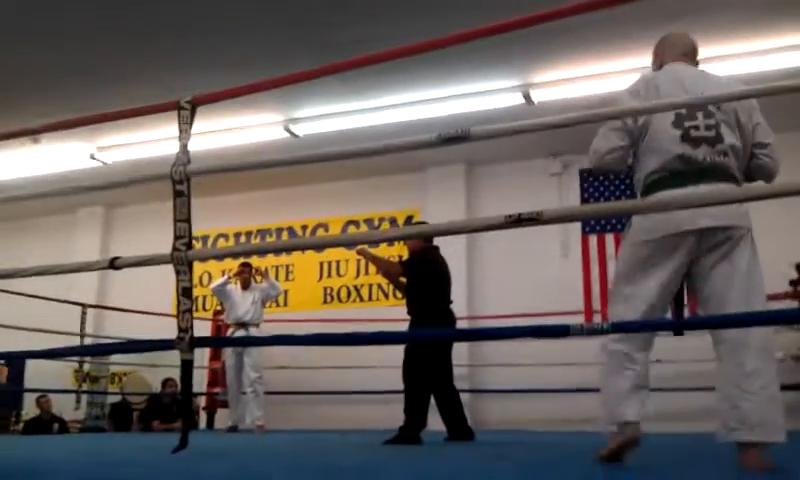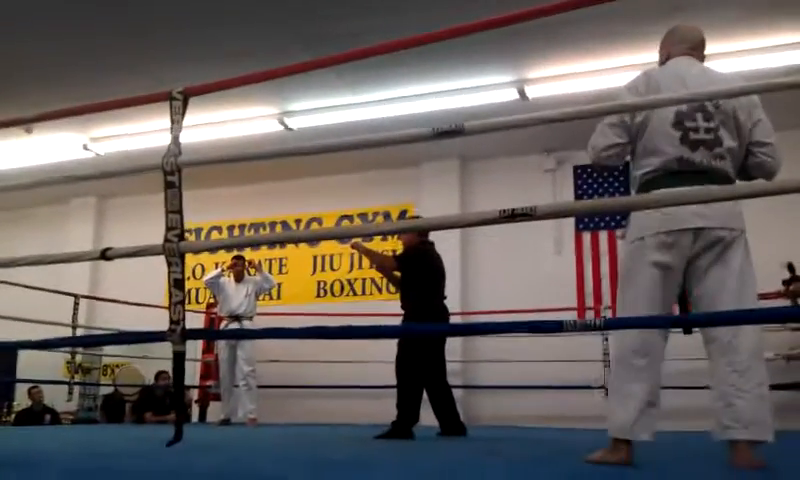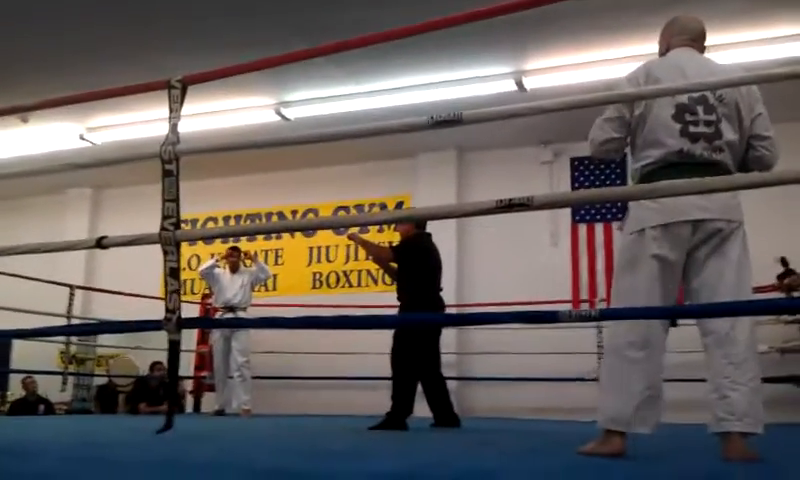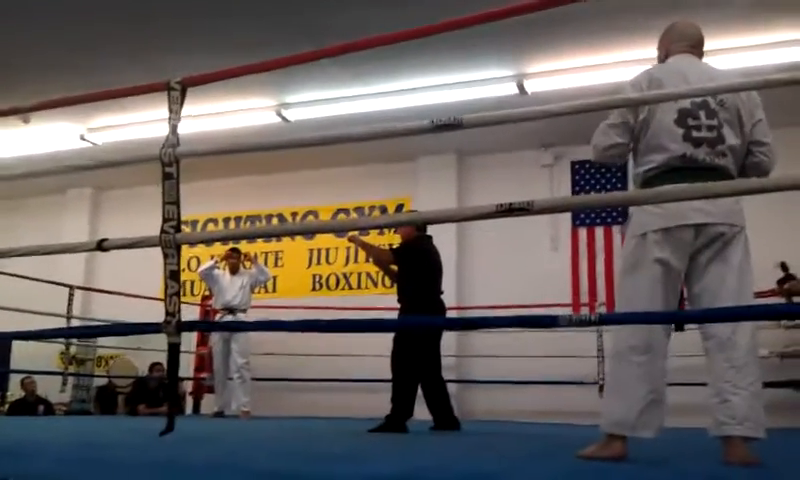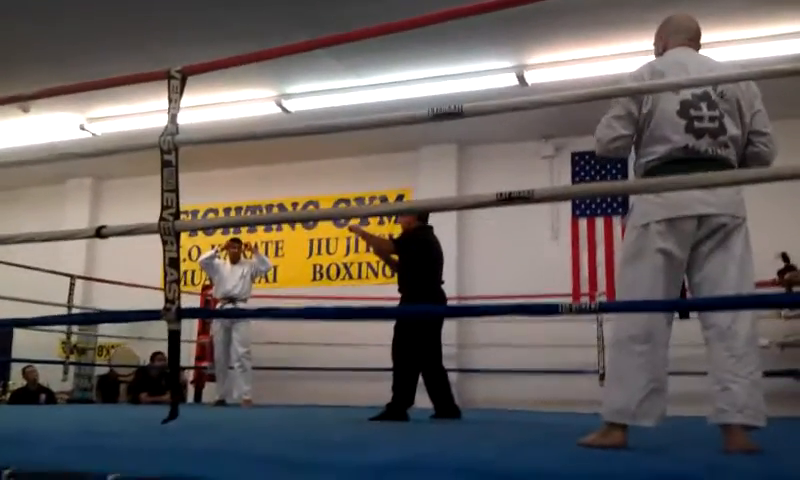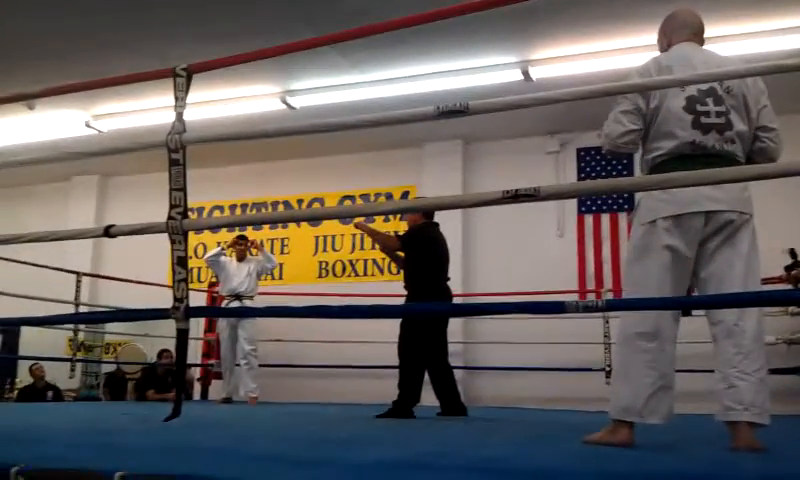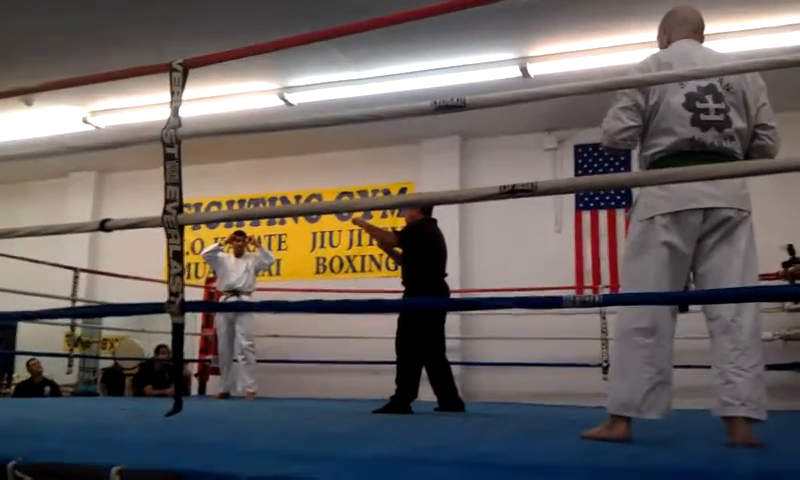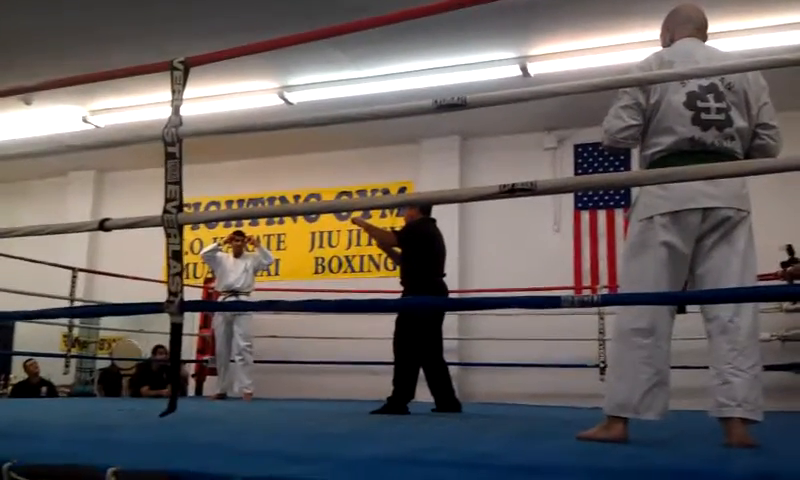
dt=0.2s
person 1, frame 1
left shoulder: (643, 89)
right shoulder: (734, 90)
left elbow: (604, 156)
right elbow: (767, 164)
left hip: (665, 212)
right hip: (725, 211)
left knee: (630, 319)
right knee: (742, 327)
left ankle: (624, 423)
right ankle: (752, 445)
person 1, frame 2
left shoulder: (643, 85)
right shoulder: (736, 89)
left elbow: (603, 151)
right elbow: (766, 162)
left hip: (660, 213)
right hip: (720, 212)
left knee: (639, 329)
right knee: (733, 329)
left ankle: (623, 440)
right ankle: (742, 442)
person 1, frame 3
left shoulder: (643, 77)
right shoulder: (738, 82)
left elbow: (602, 144)
right elbow: (764, 155)
left hip: (659, 205)
right hip: (719, 204)
left knee: (636, 320)
right knee: (728, 320)
left ankle: (615, 432)
right ankle: (735, 434)
person 1, frame 4
left shoulder: (645, 83)
right shoulder: (739, 88)
left elbow: (605, 149)
right elbow: (762, 161)
left hip: (662, 209)
right hip: (721, 210)
left knee: (639, 323)
right knee: (730, 325)
left ankle: (617, 436)
right ankle: (736, 439)
person 1, frame 5
left shoulder: (645, 76)
right shoulder: (738, 81)
left elbow: (609, 143)
right elbow: (762, 151)
left hip: (664, 200)
right hip: (722, 200)
left knee: (641, 313)
right knee: (730, 314)
left ankle: (617, 425)
right ankle: (737, 427)
person 1, frame 6
left shoulder: (651, 71)
right shoulder: (743, 75)
left elbow: (617, 138)
right elbow: (769, 146)
left hip: (671, 197)
right hip: (729, 197)
left knee: (648, 310)
right knee: (738, 311)
left ankle: (624, 422)
right ankle: (743, 424)
person 1, frame 7
left shoulder: (650, 68)
right shoulder: (743, 72)
left elbow: (616, 135)
right elbow: (767, 144)
left hip: (669, 193)
right hip: (728, 193)
left knee: (645, 306)
right knee: (735, 307)
left ankle: (621, 418)
right ankle: (740, 420)
person 1, frame 8
left shoulder: (652, 66)
right shoulder: (746, 72)
left elbow: (617, 133)
right elbow: (768, 143)
left hip: (668, 193)
right hip: (728, 193)
left knee: (643, 307)
right knee: (734, 308)
left ankle: (618, 419)
right ankle: (737, 421)
person 2, frame 1
left shoulder: (424, 257)
right shoulder: (432, 259)
left elbow: (396, 268)
right elbow: (416, 291)
left wrist: (368, 254)
right wrist: (393, 279)
left hip: (429, 326)
right hip: (438, 325)
left knee: (417, 378)
right knee: (440, 380)
left ankle: (411, 431)
right ankle: (459, 430)
person 2, frame 2
left shoulder: (419, 253)
right shoulder: (426, 255)
left elbow: (389, 262)
right elbow: (410, 285)
left wrist: (362, 248)
right wrist: (388, 274)
left hip: (421, 321)
right hip: (431, 321)
left knee: (410, 373)
right knee: (433, 375)
left ankle: (403, 426)
right ankle: (452, 425)
person 2, frame 3
left shoulder: (416, 244)
right shoulder: (424, 246)
left elbow: (386, 254)
right elbow: (407, 278)
left wrist: (359, 240)
right wrist: (384, 266)
left hip: (418, 312)
right hip: (427, 312)
left knee: (405, 365)
right knee: (427, 368)
left ankle: (397, 418)
right ankle: (446, 417)
person 2, frame 4
left shoulder: (416, 247)
right shoulder: (424, 249)
left elbow: (387, 255)
right elbow: (408, 279)
left wrist: (359, 242)
right wrist: (384, 268)
left hip: (418, 315)
right hip: (429, 314)
left knee: (405, 367)
right knee: (428, 369)
left ankle: (397, 420)
right ankle: (445, 419)
person 2, frame 5
left shoulder: (417, 236)
right shoulder: (426, 239)
left elbow: (387, 245)
right elbow: (408, 269)
left wrist: (359, 232)
right wrist: (385, 258)
left hip: (418, 304)
right hip: (429, 304)
left knee: (406, 356)
right knee: (429, 359)
left ankle: (398, 408)
right ankle: (446, 408)
person 2, frame 6
left shoulder: (422, 233)
right shoulder: (432, 236)
left elbow: (393, 242)
right elbow: (414, 266)
left wrist: (365, 228)
right wrist: (390, 254)
left hip: (424, 301)
right hip: (435, 301)
left knee: (412, 353)
right knee: (435, 356)
left ankle: (404, 406)
right ankle: (452, 405)
person 2, frame 7
left shoulder: (420, 229)
right shoulder: (430, 232)
left elbow: (391, 238)
right elbow: (412, 262)
left wrist: (364, 224)
right wrist: (389, 250)
left hip: (422, 297)
right hip: (433, 297)
left knee: (409, 349)
right knee: (432, 351)
left ankle: (401, 402)
right ankle: (450, 401)
person 2, frame 8
left shoulder: (419, 229)
right shoulder: (429, 231)
left elbow: (390, 238)
right elbow: (411, 262)
left wrist: (363, 224)
right wrist: (388, 250)
left hip: (420, 296)
right hip: (431, 296)
left knee: (407, 349)
right knee: (430, 352)
left ankle: (398, 402)
right ankle: (447, 402)
person 3, frame 1
left shoulder: (260, 290)
right shoulder: (229, 290)
left elbow: (277, 291)
right elbow: (214, 288)
left wrist: (265, 276)
right wrist: (231, 276)
left hip: (252, 335)
right hip: (233, 335)
left knee: (254, 378)
right knee: (233, 380)
left ankle: (258, 421)
right ankle: (235, 420)
person 3, frame 2
left shoulder: (253, 283)
right shoulder: (223, 283)
left elbow: (270, 284)
right elbow: (207, 280)
left wrist: (258, 269)
right wrist: (224, 269)
left hip: (245, 329)
right hip: (227, 328)
left knee: (247, 372)
right knee: (226, 374)
left ankle: (250, 414)
right ankle: (227, 413)
person 3, frame 3
left shoulder: (249, 274)
right shoulder: (218, 274)
left elbow: (266, 274)
right elbow: (202, 271)
left wrist: (254, 260)
right wrist: (219, 259)
left hip: (240, 319)
right hip: (221, 319)
left knee: (241, 363)
right knee: (220, 365)
left ankle: (244, 405)
right ankle: (221, 404)
person 3, frame 4
left shoulder: (248, 275)
right shoulder: (217, 275)
left elbow: (265, 276)
right elbow: (202, 271)
left wrist: (253, 261)
right wrist: (219, 260)
left hip: (239, 321)
right hip: (221, 321)
left knee: (241, 364)
right knee: (219, 367)
left ankle: (243, 406)
right ankle: (220, 406)
person 3, frame 5
left shoulder: (249, 265)
right shoulder: (218, 265)
left elbow: (266, 266)
right elbow: (202, 261)
left wrist: (254, 251)
right wrist: (219, 250)
right hip: (221, 310)
left knee: (242, 353)
right knee: (220, 355)
left ankle: (245, 395)
right ankle: (222, 395)
person 3, frame 6
left shoulder: (255, 263)
right shoulder: (224, 263)
left elbow: (272, 264)
right elbow: (208, 258)
left wrist: (260, 249)
right wrist: (225, 247)
left hip: (246, 308)
right hip: (227, 307)
left knee: (248, 350)
right knee: (226, 353)
left ankle: (251, 392)
right ankle: (228, 392)
person 3, frame 7
left shoulder: (253, 259)
right shoulder: (222, 258)
left elbow: (270, 260)
right elbow: (206, 254)
left wrist: (258, 245)
right wrist: (223, 243)
right hip: (225, 304)
left knee: (245, 346)
right knee: (224, 348)
left ankle: (249, 388)
right ankle: (225, 387)
person 3, frame 8
left shoulder: (252, 259)
right shoulder: (221, 258)
left elbow: (269, 260)
right elbow: (204, 254)
left wrist: (257, 245)
right wrist: (222, 243)
right hip: (223, 303)
left knee: (243, 347)
right knee: (222, 349)
left ankle: (246, 388)
right ankle: (222, 388)
